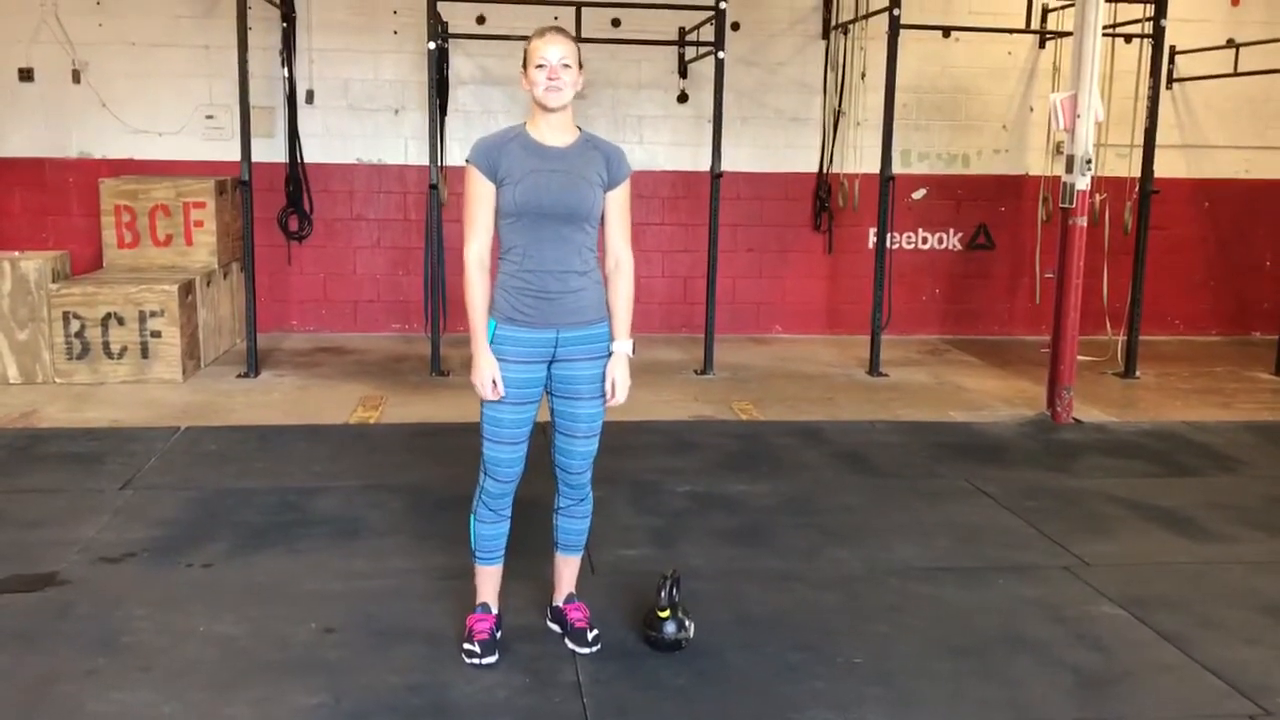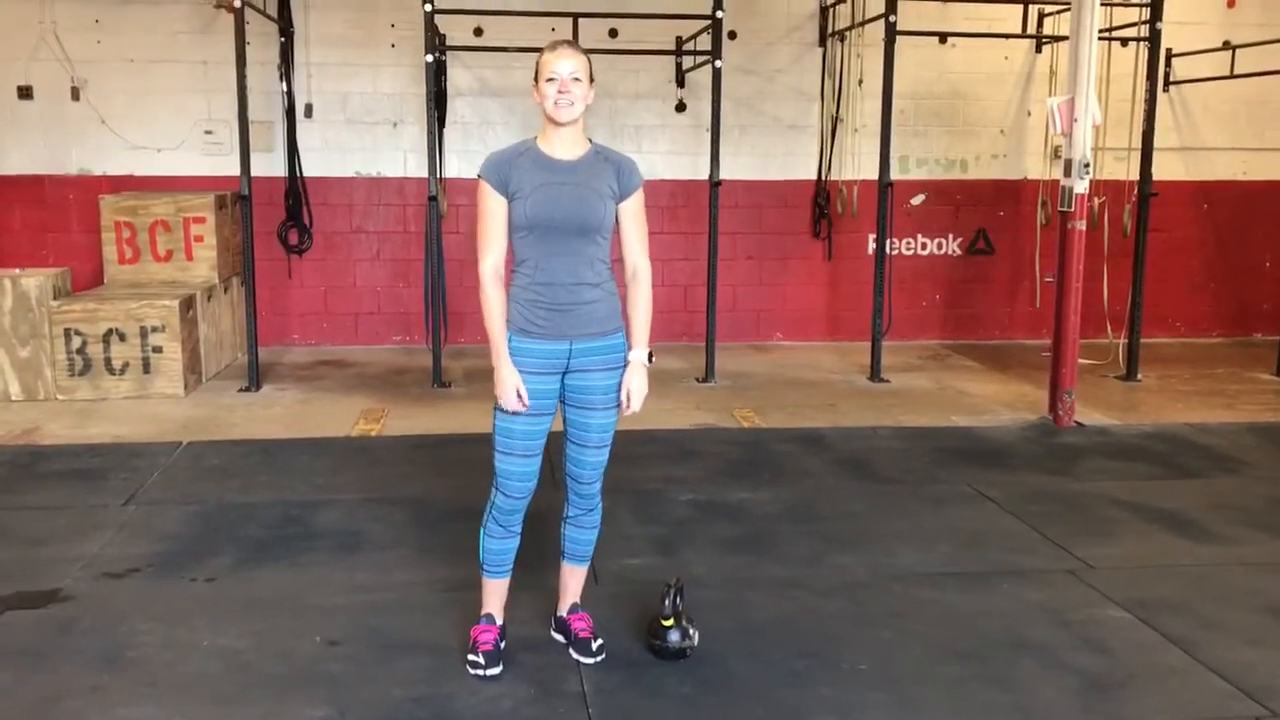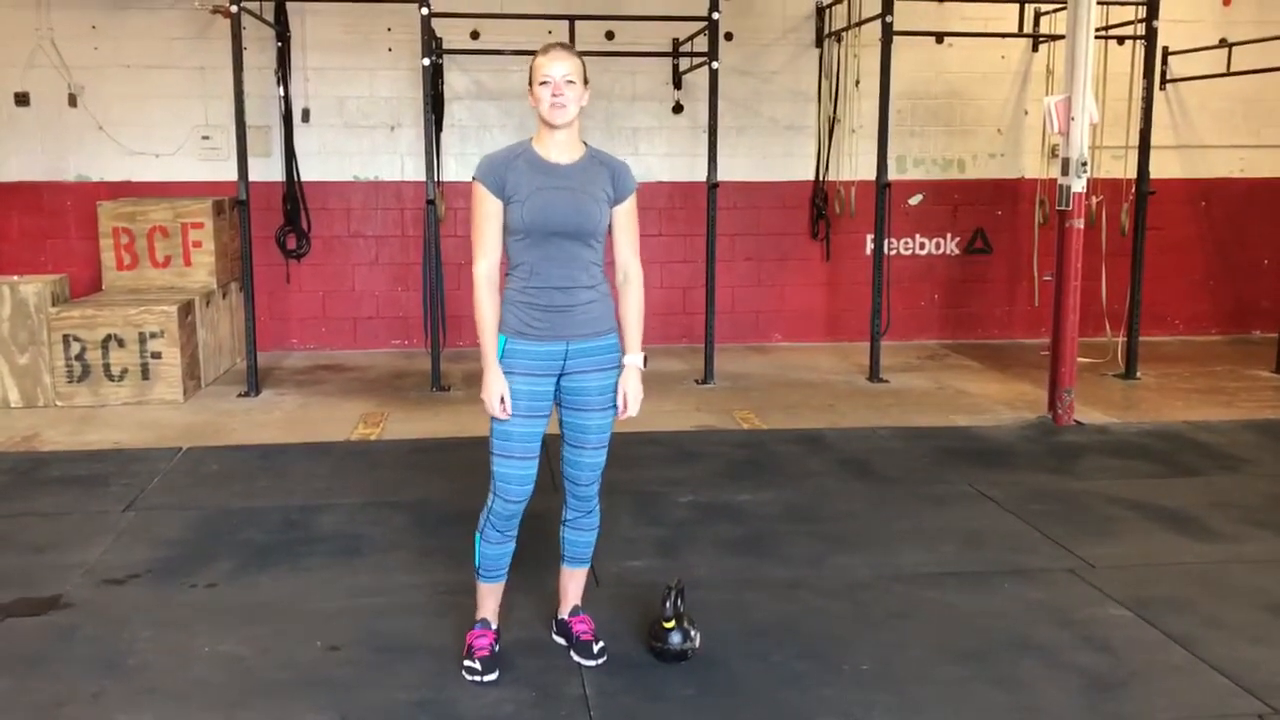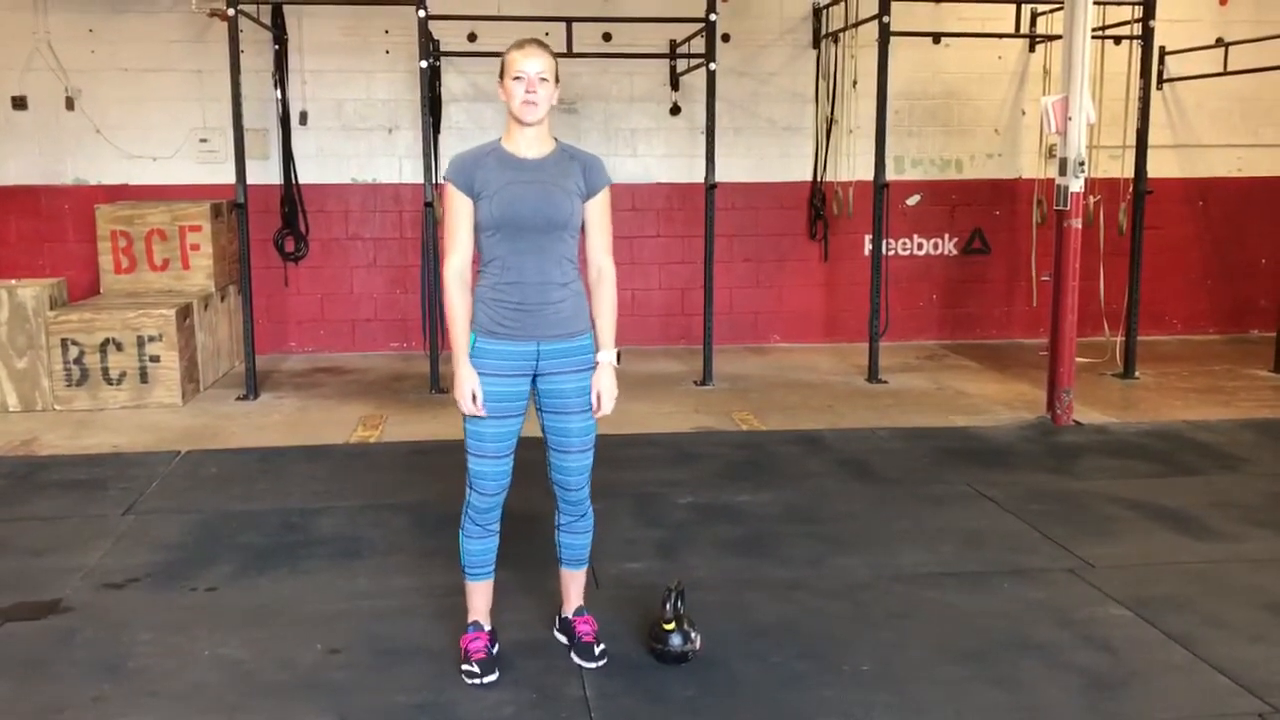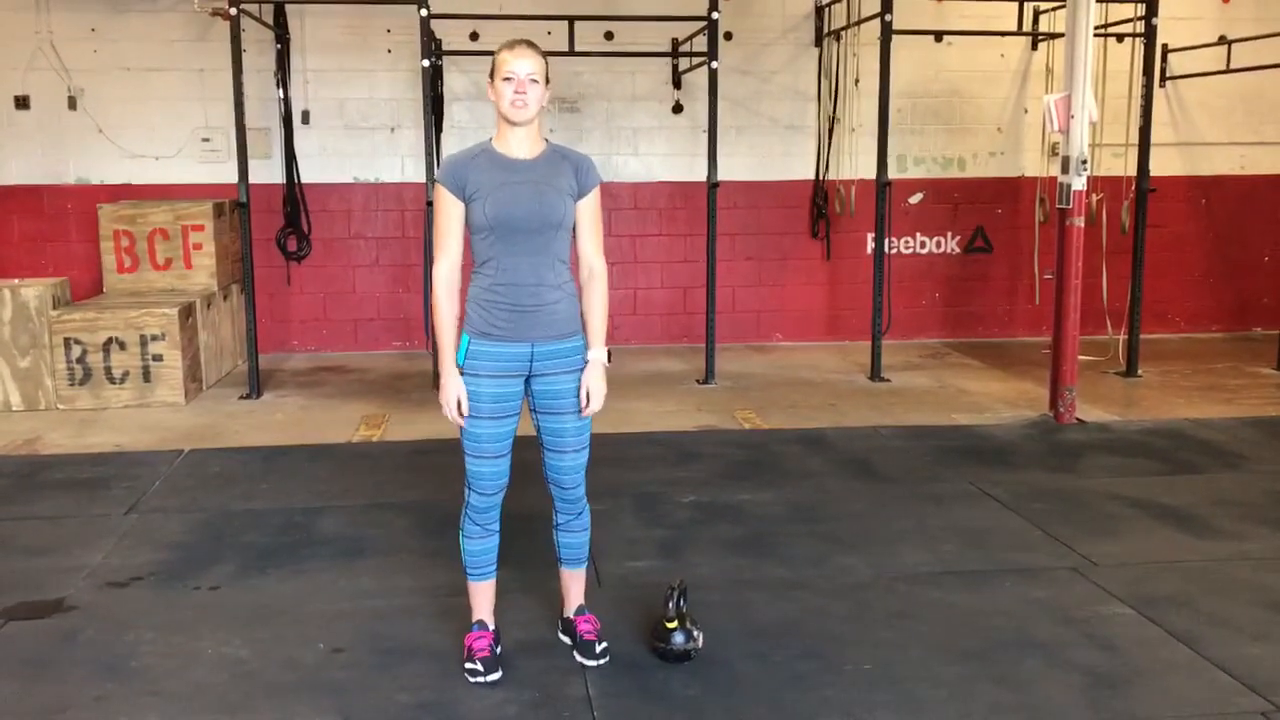
dt=0.5s
person 1, frame 1
left shoulder: (607, 159)
right shoulder: (492, 152)
left elbow: (619, 259)
right elbow: (476, 254)
left wrist: (621, 348)
right wrist: (480, 347)
left hip: (586, 337)
right hip: (514, 336)
left knee: (576, 477)
right knee: (498, 477)
left ankle: (565, 601)
right ankle: (485, 608)
person 1, frame 2
left shoulder: (619, 170)
right shoulder: (503, 167)
left elbow: (637, 269)
right elbow: (490, 270)
left wrist: (638, 356)
right wrist: (502, 360)
left hip: (600, 349)
right hip: (529, 347)
left knee: (585, 488)
right knee: (511, 489)
left ankle: (570, 611)
right ankle: (489, 620)
person 1, frame 3
left shoulder: (612, 174)
right shoulder: (499, 169)
left elbow: (628, 273)
right elbow: (485, 271)
left wrist: (633, 361)
right wrist: (490, 365)
left hip: (595, 350)
right hip: (524, 348)
left knee: (584, 489)
right knee: (509, 494)
left ankle: (571, 614)
right ankle: (484, 623)
person 1, frame 4
left shoulder: (585, 168)
right shoulder: (469, 168)
left elbow: (601, 268)
right elbow: (456, 271)
left wrist: (606, 358)
right wrist: (461, 362)
left hip: (570, 348)
right hip: (496, 349)
left knee: (574, 489)
right knee: (485, 492)
left ankle: (573, 614)
right ankle: (478, 627)
person 1, frame 5
left shoulder: (576, 168)
right shoulder: (461, 169)
left elbow: (593, 268)
right elbow: (446, 272)
left wrist: (597, 356)
right wrist: (447, 366)
left hip: (562, 350)
right hip: (489, 350)
left knee: (570, 488)
right knee: (484, 493)
left ankle: (576, 614)
right ankle: (482, 626)
